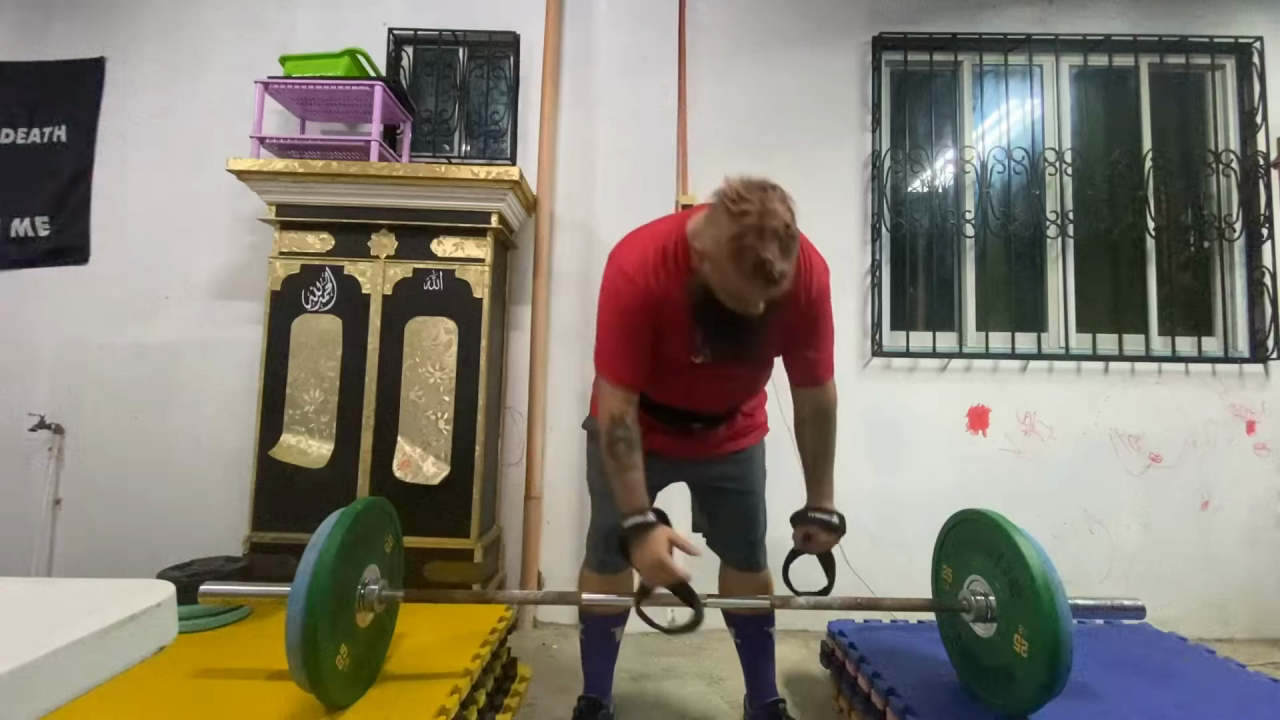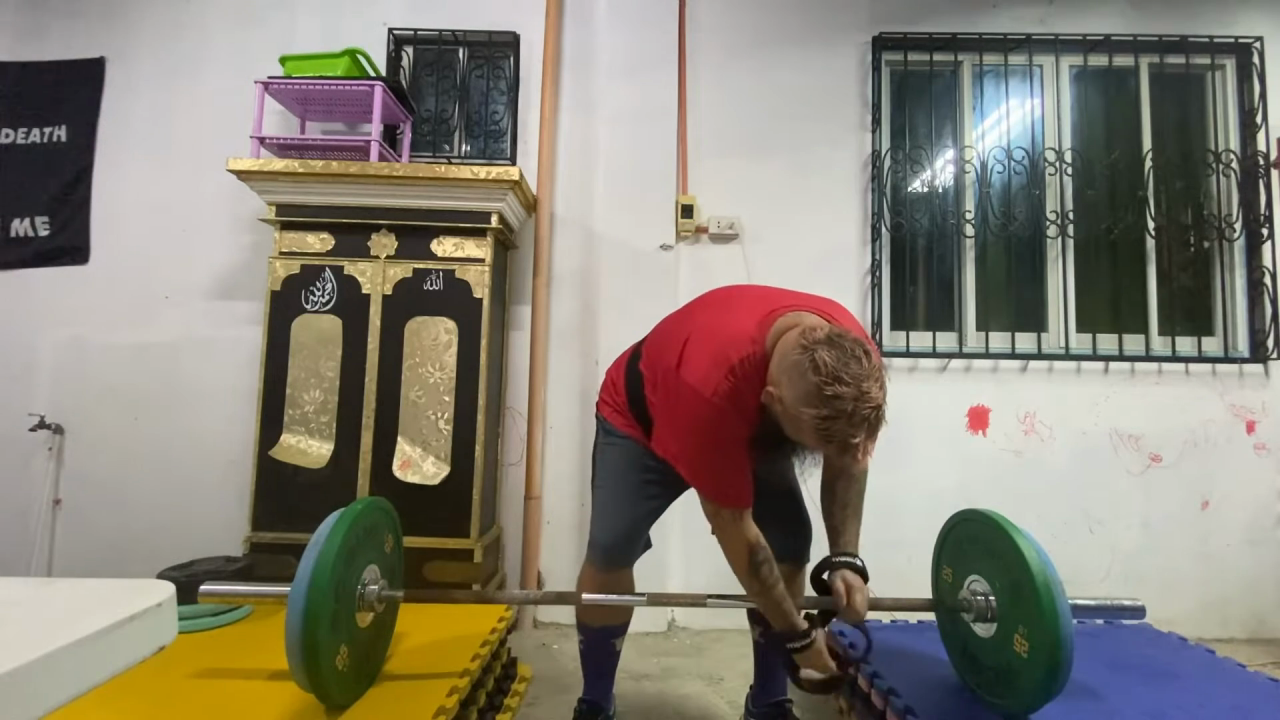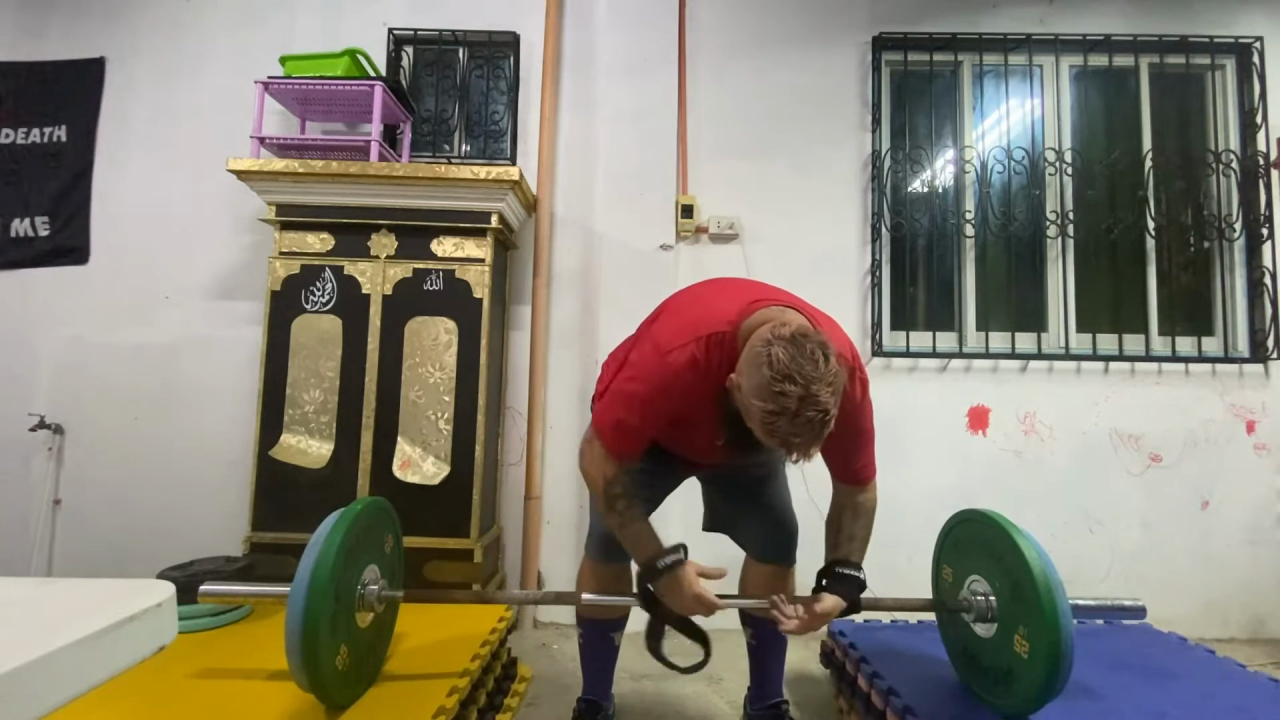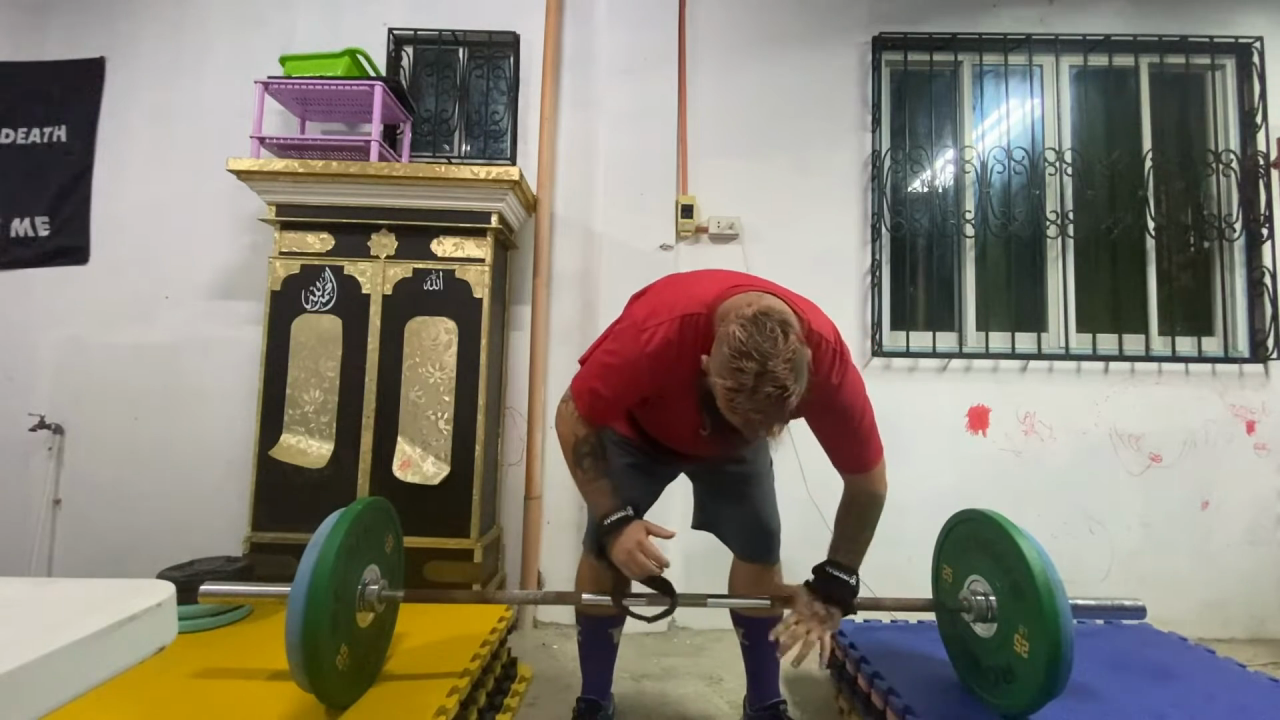
dt=1s
person 1, frame 1
left shoulder: (806, 272)
right shoulder: (639, 268)
left elbow: (814, 393)
right elbow: (616, 405)
left wrist: (820, 500)
right wrist: (637, 523)
left hip: (731, 430)
right hip: (637, 418)
left knee: (748, 558)
right knee: (609, 552)
person 1, frame 2
left shoulder: (854, 362)
right shoulder: (711, 383)
left elbow: (847, 459)
right elbow: (733, 526)
left wrist: (846, 559)
right wrist: (797, 634)
left hip: (751, 430)
right hip: (640, 419)
left knee: (791, 547)
right knee: (610, 551)
person 1, frame 3
left shoulder: (843, 372)
right shoulder: (676, 354)
left elbow: (857, 486)
right elbow: (599, 456)
left wrist: (842, 578)
right wrist: (660, 564)
left hip: (741, 441)
right hip: (645, 428)
left knee: (777, 543)
right knee: (607, 547)
person 1, frame 4
left shoulder: (827, 362)
right shoulder: (655, 331)
left elbow: (867, 480)
right elbow: (574, 416)
left wrist: (833, 586)
right wrist: (612, 519)
right hip: (634, 429)
left knee: (761, 547)
right knee: (606, 550)
